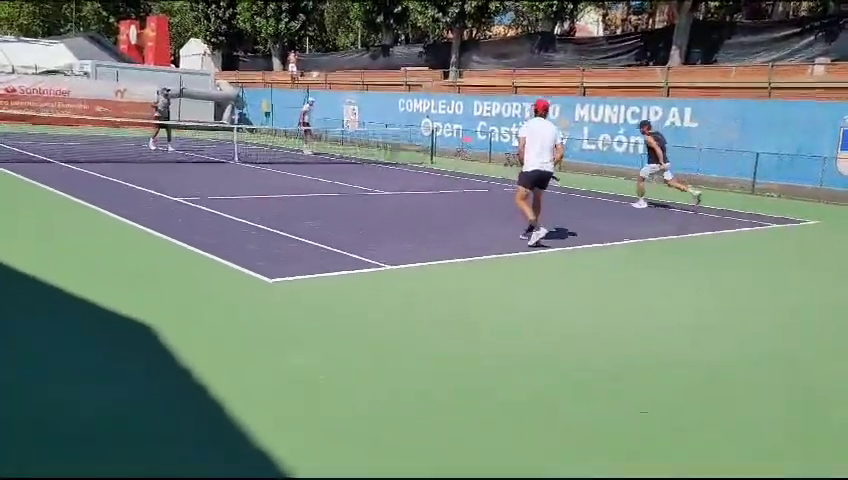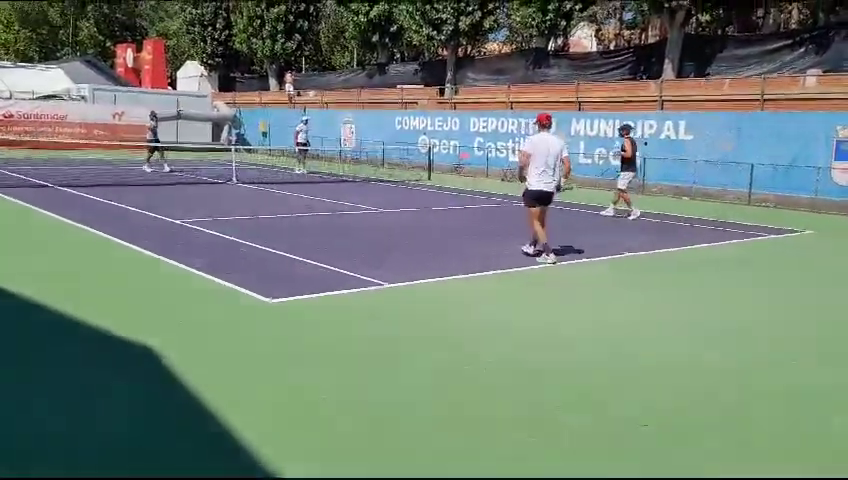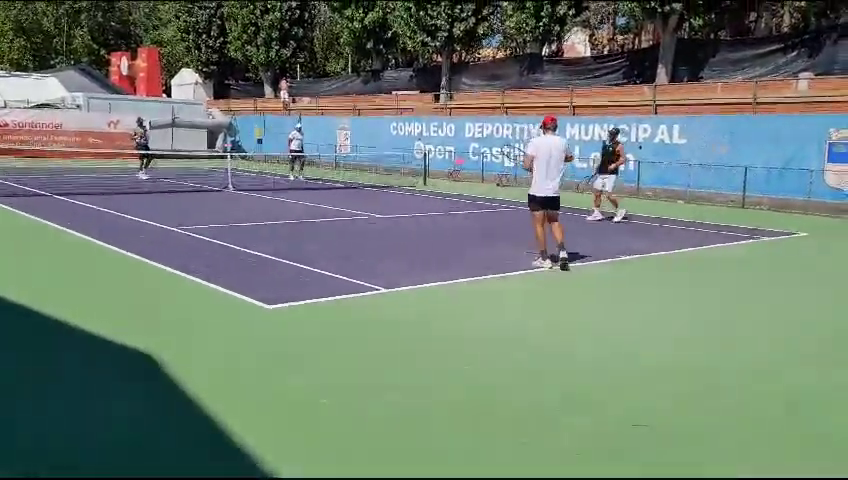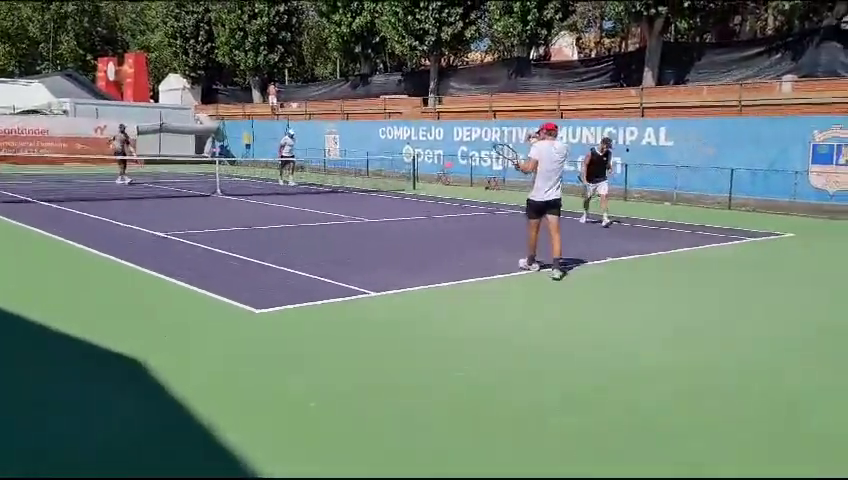
dt=0.3s
person 1, frame 1
left shoulder: (527, 125)
right shoulder: (553, 128)
left elbow: (521, 149)
right elbow: (560, 152)
left wrist: (522, 163)
left hip: (531, 169)
right hip: (547, 170)
left knee: (520, 199)
right knee: (537, 199)
left ankle: (537, 229)
right ankle: (531, 232)
person 1, frame 2
left shoulder: (532, 140)
right shoulder: (559, 142)
left elbow: (522, 163)
right elbow: (567, 165)
left wrist: (521, 175)
right wrist: (561, 182)
left hip: (533, 186)
right hip: (550, 188)
left knee: (535, 221)
right knee: (541, 218)
left ankle: (547, 253)
right ankle: (533, 246)
person 1, frame 3
left shoulder: (535, 142)
right shoulder: (563, 143)
left elbow: (526, 165)
right elbow: (569, 158)
left wrist: (533, 165)
left hip: (537, 191)
right hip: (554, 191)
left knee: (539, 225)
right knee: (555, 222)
left ankle: (544, 258)
right ankle: (562, 252)
person 1, frame 4
left shoulder: (538, 146)
right shoulder: (563, 147)
left elbow: (530, 168)
left wrist: (520, 166)
left hip: (537, 196)
right hip: (554, 197)
left knee: (533, 230)
right knee: (554, 232)
left ankle: (531, 262)
right ankle: (557, 267)
